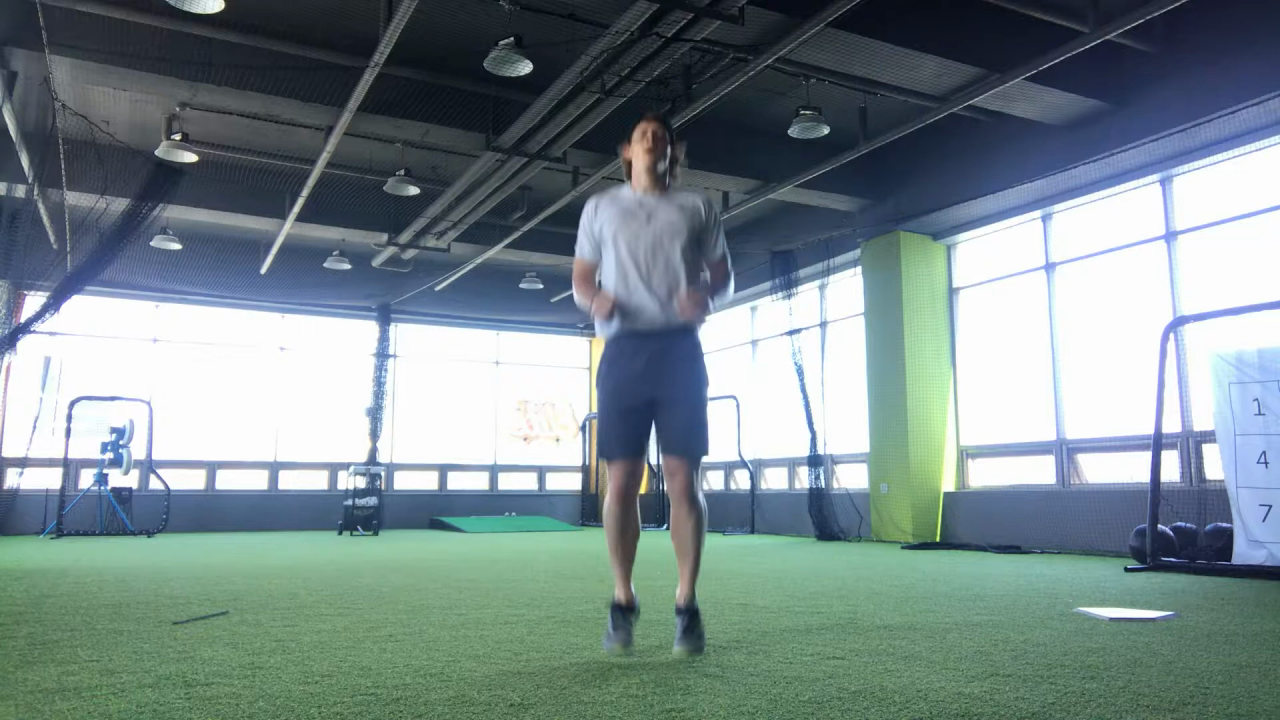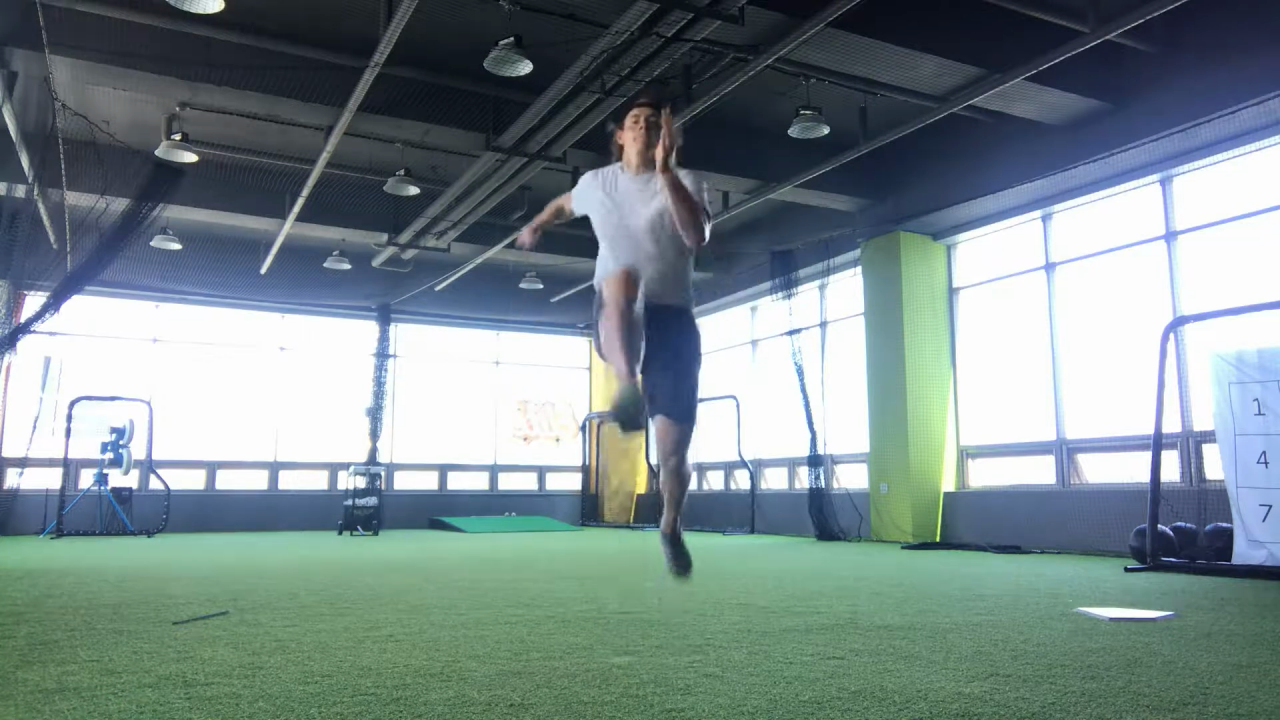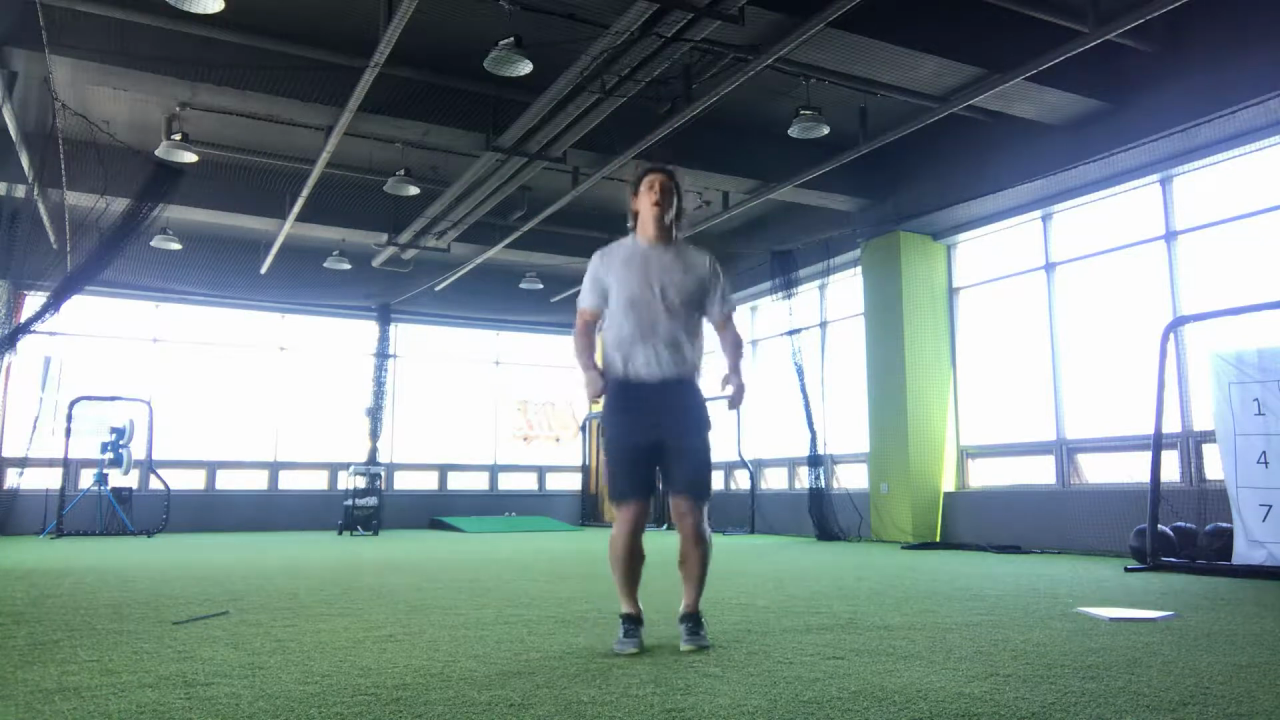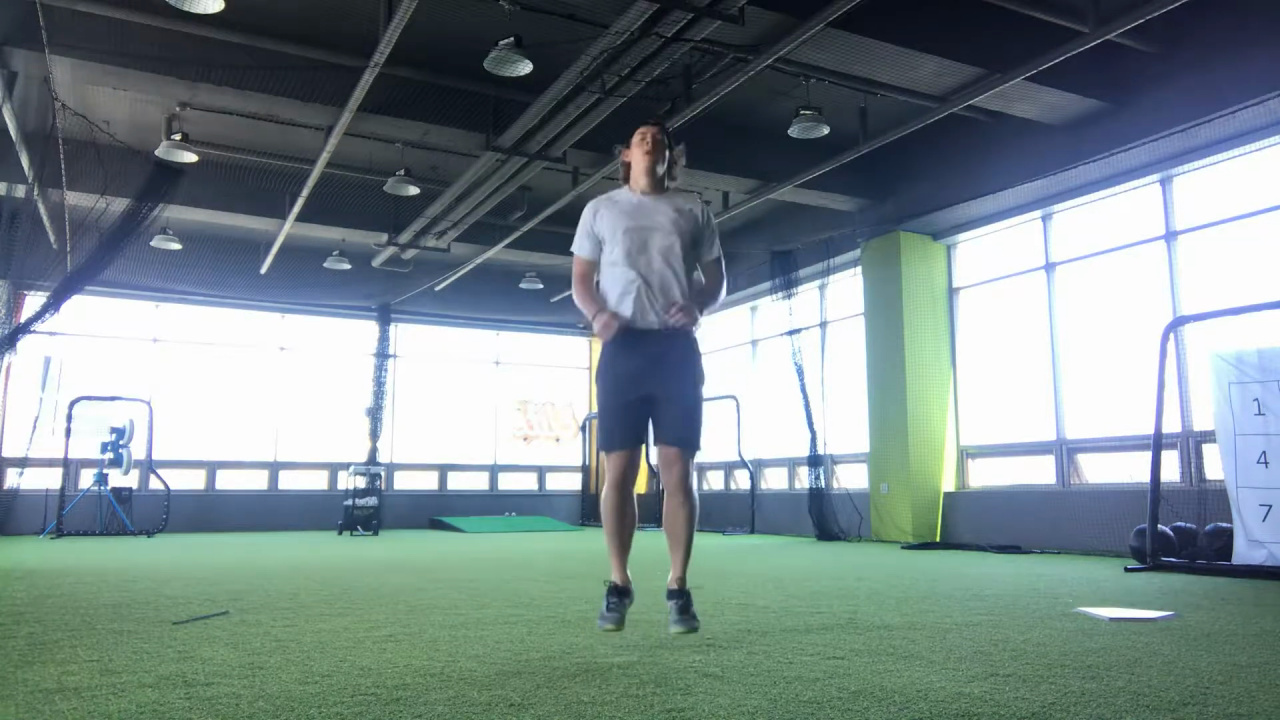
dt=0.7s
person 1, frame 1
left shoulder: (697, 207)
right shoulder: (601, 207)
left elbow: (723, 275)
right elbow: (582, 275)
left wrist: (708, 297)
right wrist: (594, 299)
left hip: (679, 348)
right hip: (624, 350)
left knee: (683, 479)
right knee: (621, 483)
left ankle: (686, 605)
right ankle: (623, 600)
person 1, frame 2
left shoulder: (683, 182)
right shoulder: (595, 181)
left elbow: (698, 236)
right elbow: (567, 203)
left wrist: (667, 173)
right wrist: (535, 227)
left hip: (672, 319)
right hip: (619, 310)
left knee: (673, 445)
right knee: (621, 281)
left ankle: (670, 526)
right ankle: (629, 389)
person 1, frame 3
left shoulder: (700, 263)
right shoulder: (607, 260)
left elbow: (725, 327)
right elbow: (584, 327)
left wrist: (734, 373)
right wrist: (589, 370)
left hip: (681, 397)
right hip: (627, 398)
left knee: (690, 515)
right knee: (629, 517)
left ankle: (690, 612)
right ankle: (630, 616)
person 1, frame 4
left shoulder: (694, 211)
right shoulder: (601, 209)
left elbow: (716, 278)
right elbow: (582, 279)
left wrist: (696, 306)
right wrist: (597, 314)
left hip: (676, 348)
right hip: (623, 349)
left knee: (677, 471)
right knee: (619, 470)
left ankle: (678, 588)
right ankle: (619, 584)
